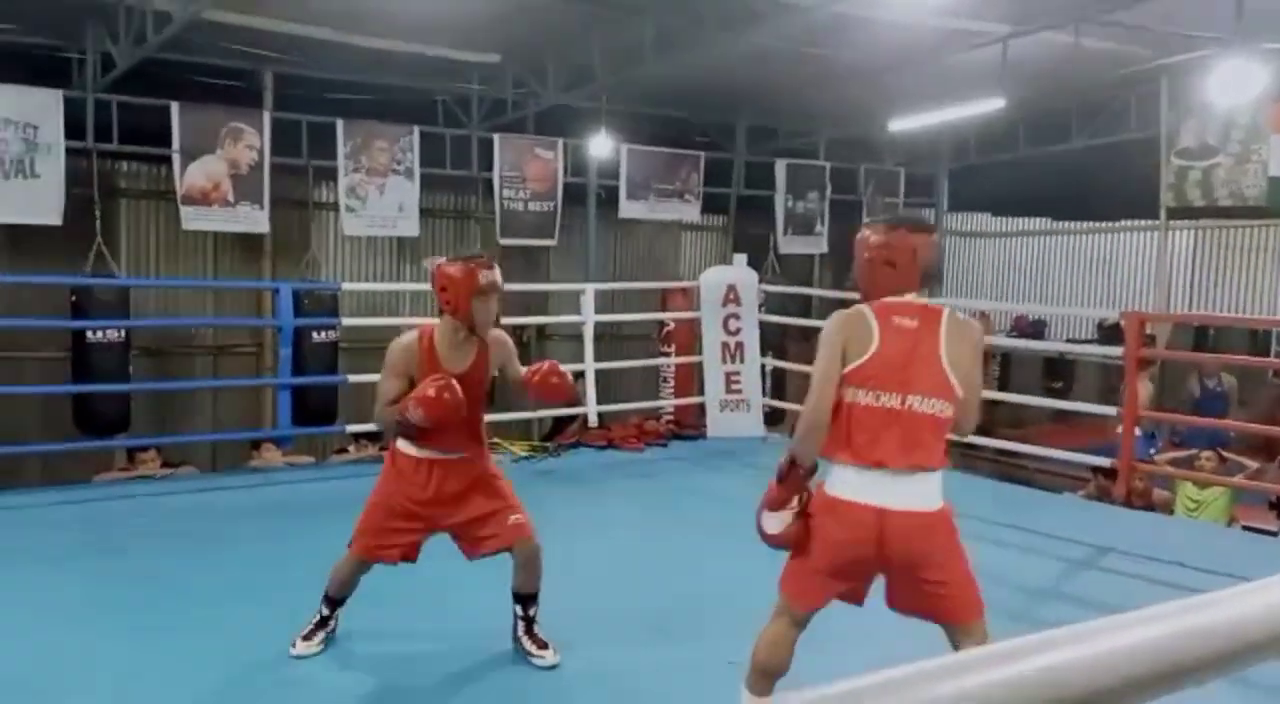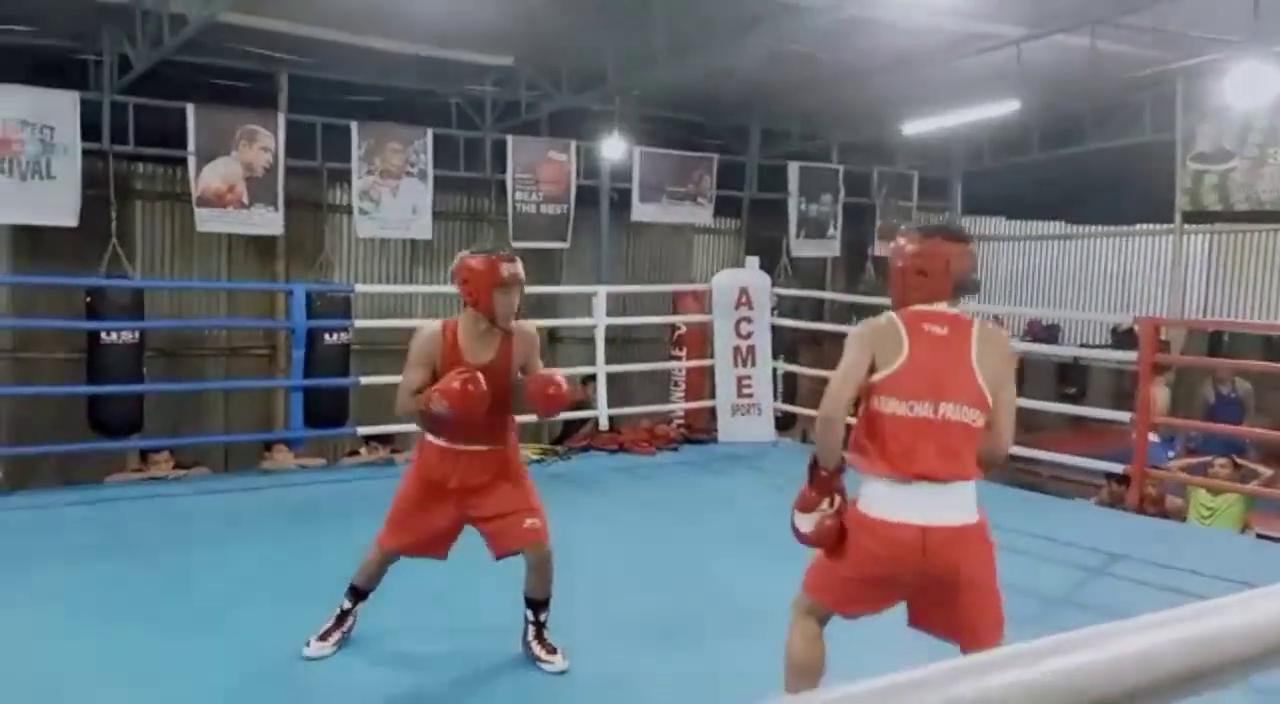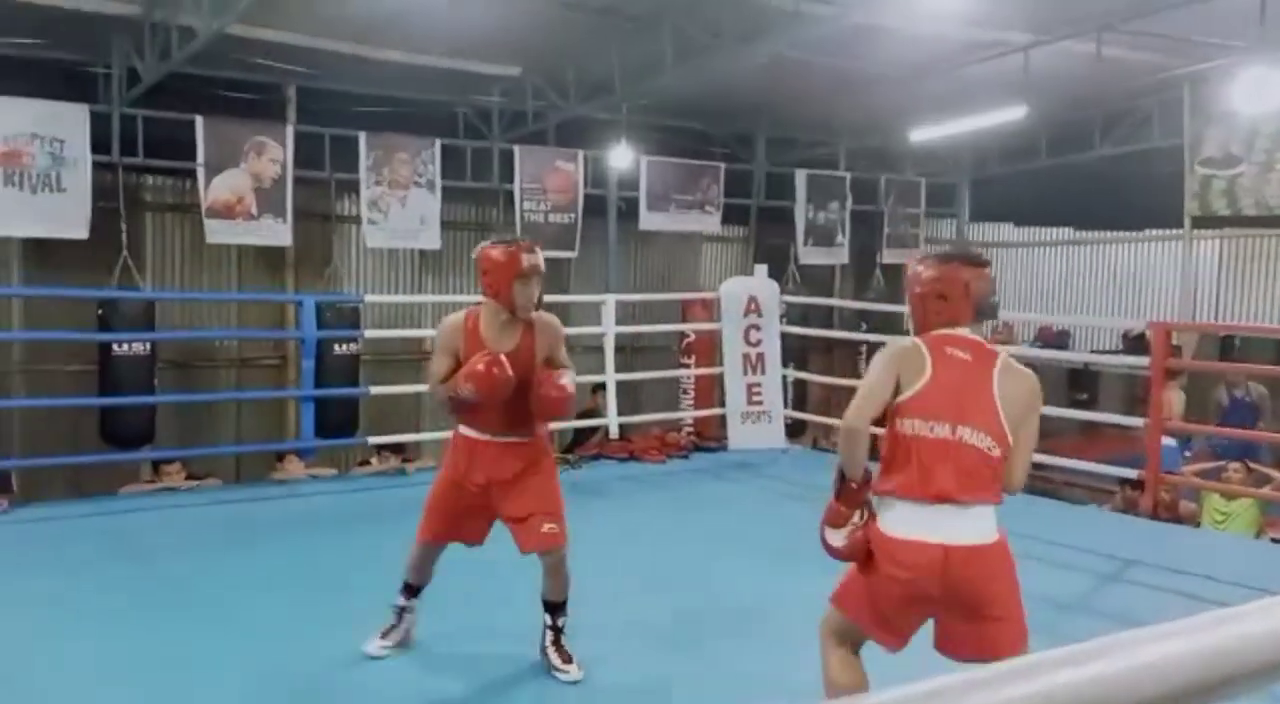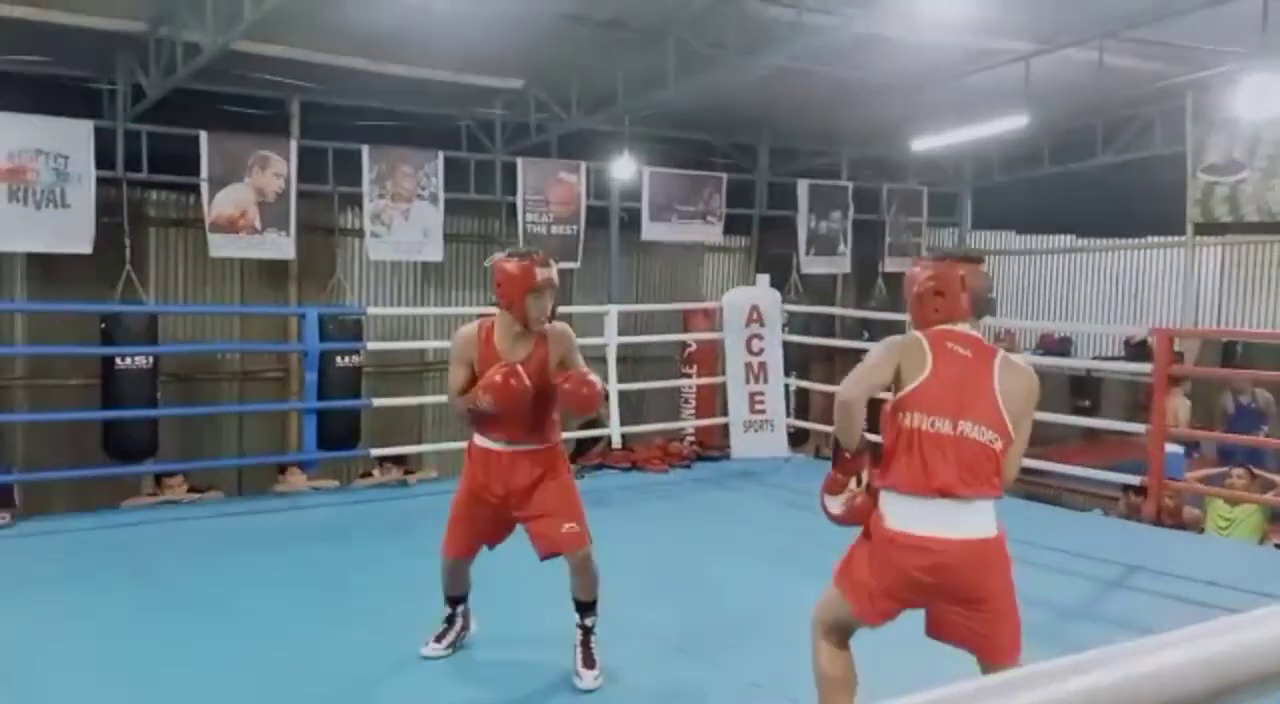
dt=0.1s
person 1, frame 1
left shoulder: (847, 325)
right shoulder: (964, 335)
left elbow: (813, 414)
right elbow: (964, 424)
left wrist: (794, 475)
left hip: (846, 508)
right hip: (921, 514)
left knee: (787, 619)
right knee: (972, 635)
person 1, frame 2
left shoulder: (877, 334)
right shoulder: (996, 346)
left elbow: (831, 412)
right elbow: (998, 448)
left wrist: (823, 474)
left hip: (879, 525)
right hip: (956, 530)
left knee: (807, 614)
right knee: (987, 656)
person 1, frame 3
left shoulder: (903, 356)
right shoulder: (1020, 382)
left elbow: (854, 424)
right elbow: (1013, 480)
left wrist: (851, 493)
left hip: (899, 545)
right hip: (977, 551)
left knee: (839, 639)
person 1, frame 4
left shoulder: (903, 350)
right shoulder: (1020, 377)
left elbow: (849, 396)
right elbow: (1005, 474)
left wrist: (849, 457)
left hip: (899, 538)
right hip: (975, 545)
left knee: (828, 630)
person 2, frame 1
left shoulder: (497, 344)
right shoulder: (408, 348)
left elbow: (520, 380)
right elbow: (384, 416)
left wrist: (543, 386)
right wrist: (414, 411)
left hip: (471, 467)
right hip: (411, 469)
left knee: (525, 545)
right knee: (361, 554)
left ankle: (525, 626)
right ankle: (325, 619)
person 2, frame 2
left shoulder: (523, 337)
right shoulder: (432, 338)
left elbow: (536, 380)
right elbow: (407, 404)
left wrist: (549, 393)
right wrist: (436, 402)
left hip: (497, 461)
right hip: (440, 460)
left knee: (538, 549)
right knee: (388, 547)
left ankle: (535, 631)
right ankle: (344, 616)
person 2, frame 3
left shoulder: (547, 328)
right shoulder: (455, 327)
left elbow: (563, 378)
right elbow: (437, 393)
left wrist: (566, 391)
right wrist: (461, 388)
left hip: (527, 453)
right hip: (470, 450)
left knee: (553, 550)
right knee: (429, 540)
left ankle: (554, 636)
right ankle: (403, 615)
person 2, frame 4
left shoulder: (558, 337)
right shoulder: (470, 338)
left elbow: (585, 386)
right elbow: (457, 405)
left wrist: (589, 391)
right wrist: (481, 400)
left hip: (542, 461)
right hip: (488, 460)
left knee: (580, 553)
right knee: (456, 552)
left ankle: (585, 638)
right ankle: (456, 620)
